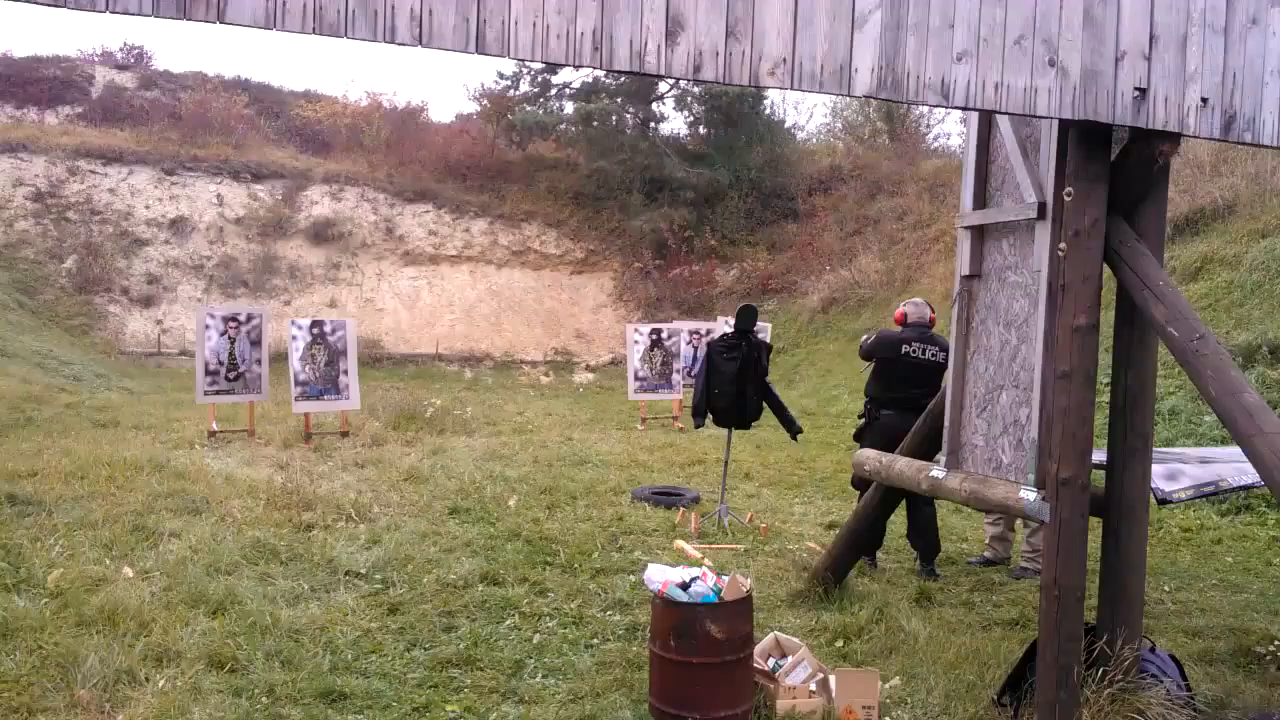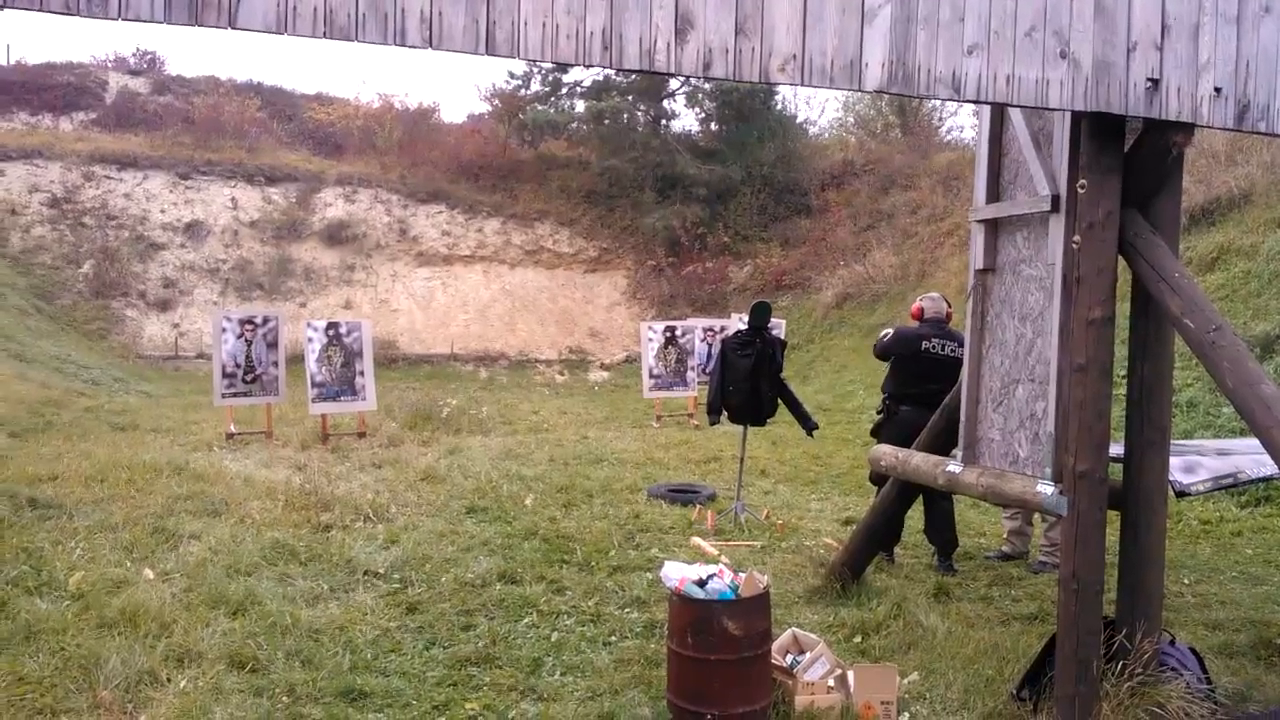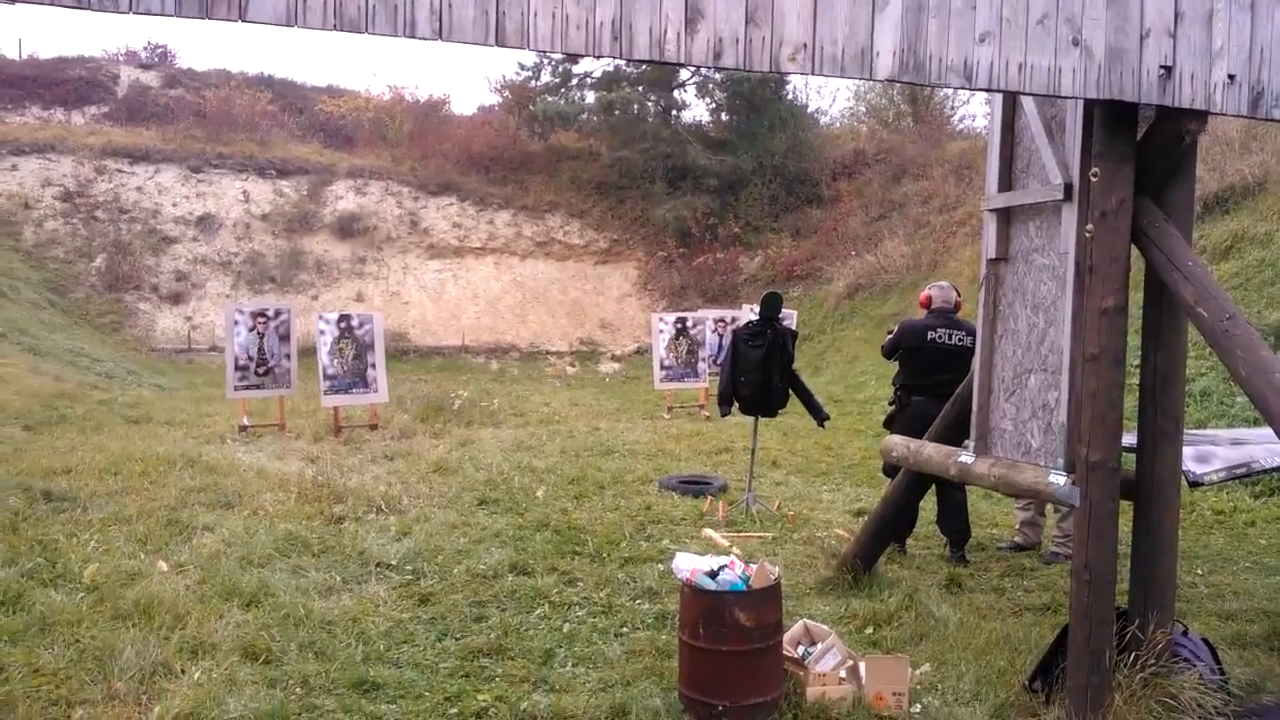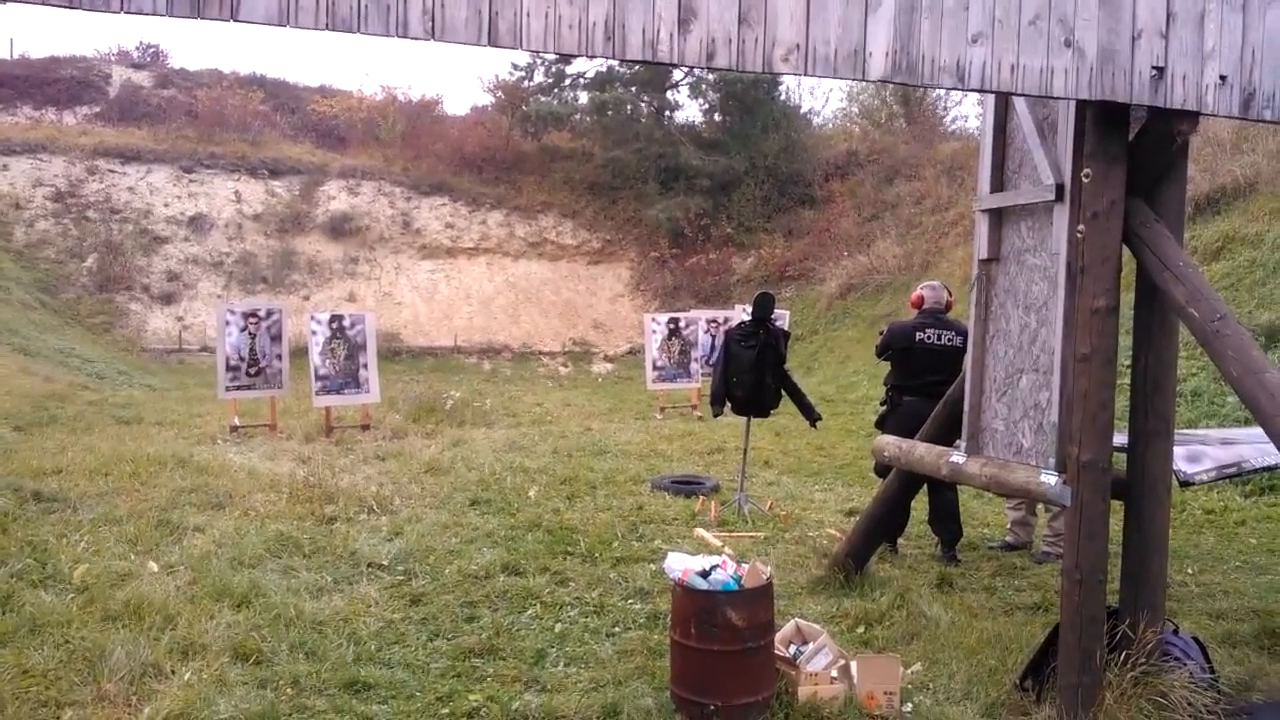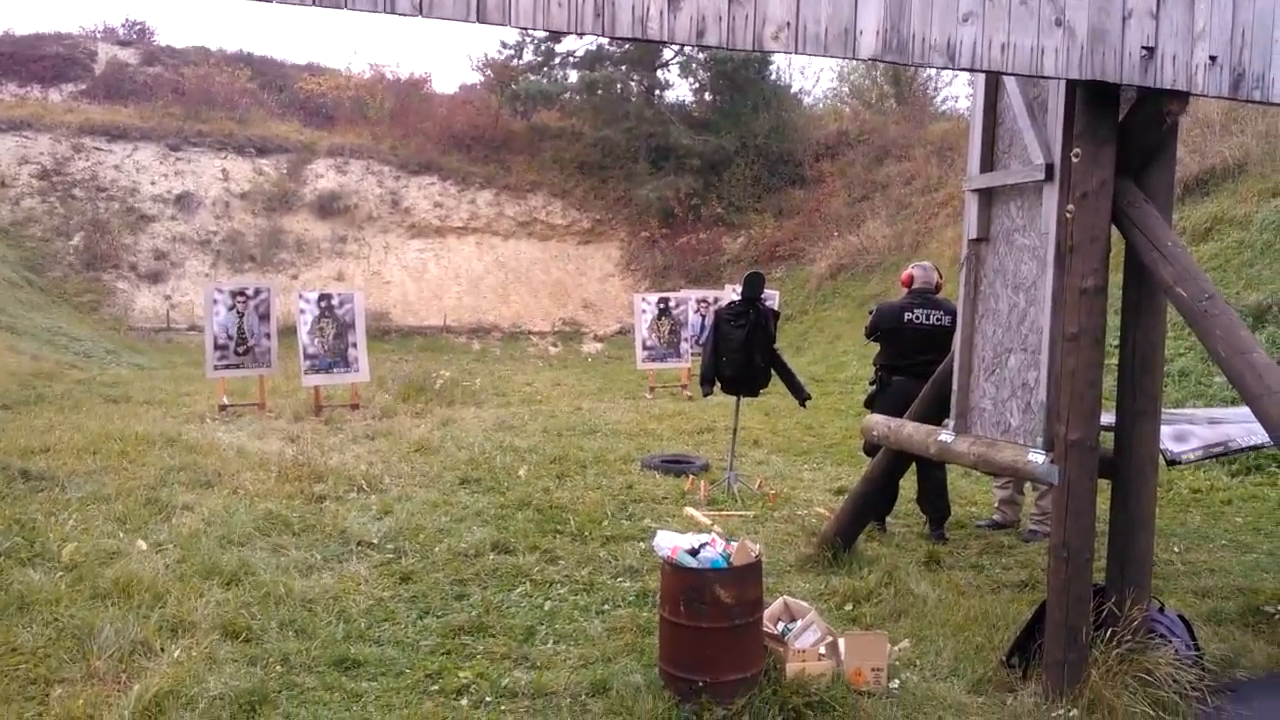
dt=0.4s
person 1, frame 1
left shoulder: (888, 340)
right shoulder: (943, 348)
left elbow: (865, 352)
right elbow: (937, 378)
left wrist: (867, 340)
left hip: (885, 422)
left knee: (873, 488)
right knee: (921, 493)
left ankle: (867, 553)
right ankle: (927, 560)
person 1, frame 2
left shoulder: (906, 336)
right shoulder: (960, 343)
left elbow: (880, 351)
right elbow: (951, 372)
left wrist: (884, 336)
left hip: (903, 418)
left knee: (891, 484)
right knee: (939, 488)
left ankle: (885, 548)
right ankle: (945, 556)
person 1, frame 3
left shoulder: (912, 328)
right shoulder: (970, 332)
left elbow: (888, 352)
right elbow: (968, 364)
left wrist: (893, 336)
left hip: (915, 409)
right knee: (952, 479)
left ankle: (897, 539)
right ankle: (957, 546)
person 1, frame 4
left shoulder: (900, 329)
right shoulder: (962, 332)
left elbow: (881, 352)
right elbow: (964, 365)
left wrist: (888, 336)
left hip: (906, 410)
right knee: (943, 479)
left ankle: (888, 539)
right ankle: (948, 546)
person 1, frame 5
left shoulder: (889, 310)
right shoulder: (951, 313)
left elbow: (870, 333)
left hip: (894, 390)
right knee: (931, 458)
left ankle: (877, 517)
right ankle: (936, 524)
